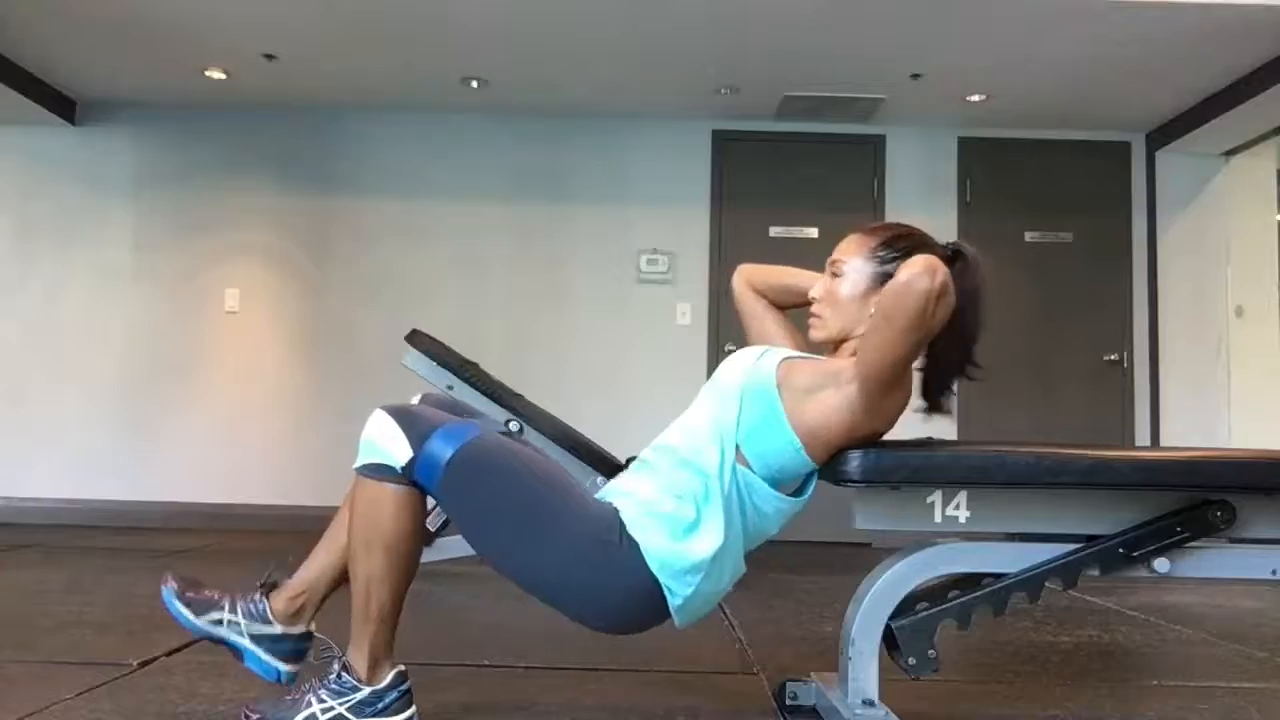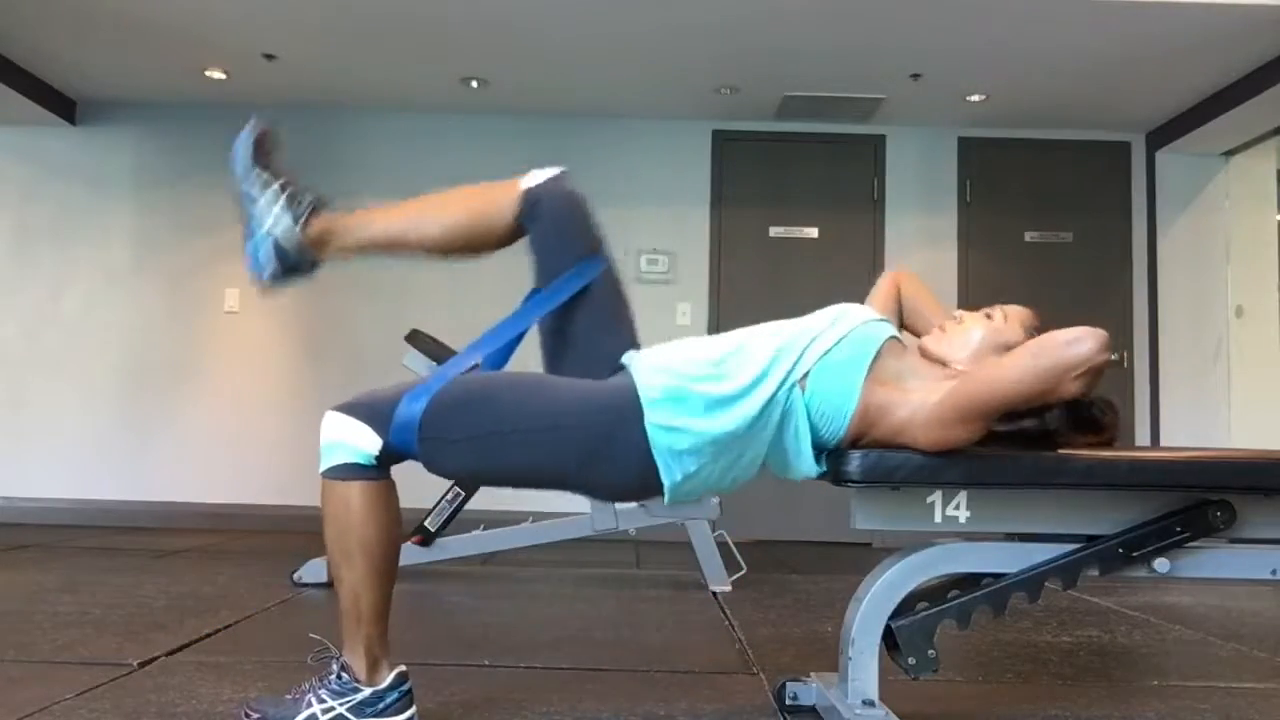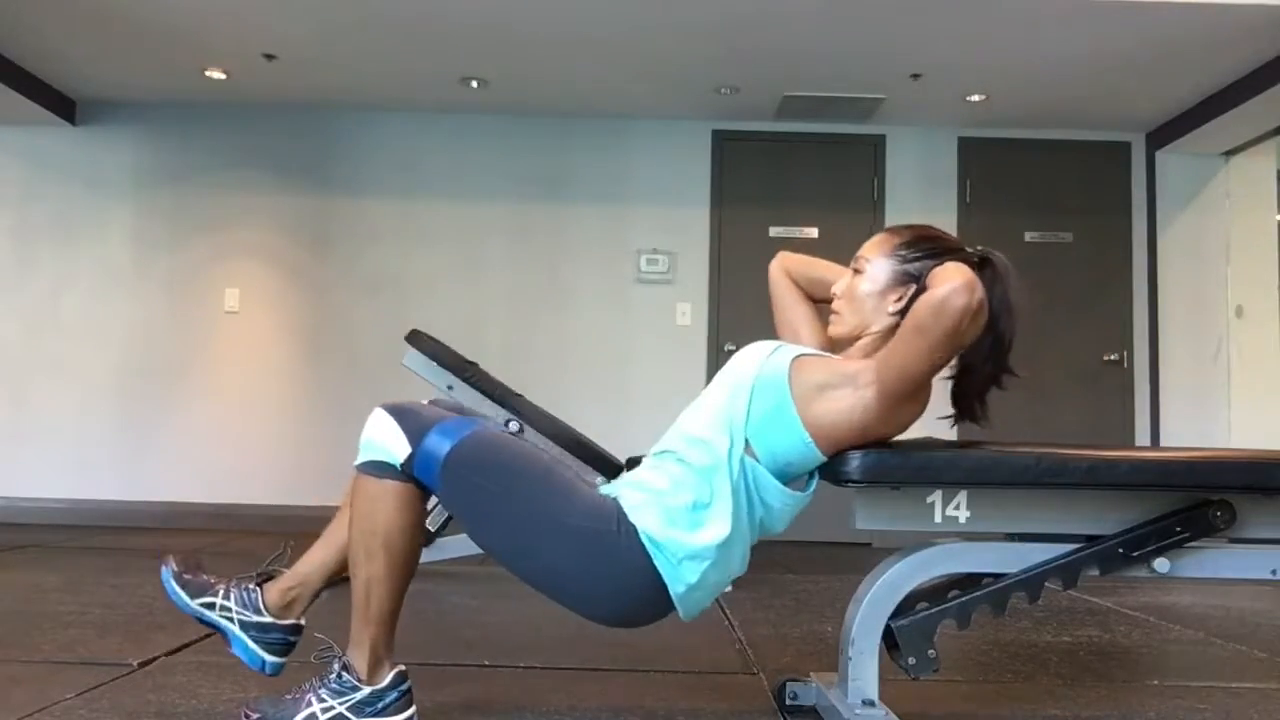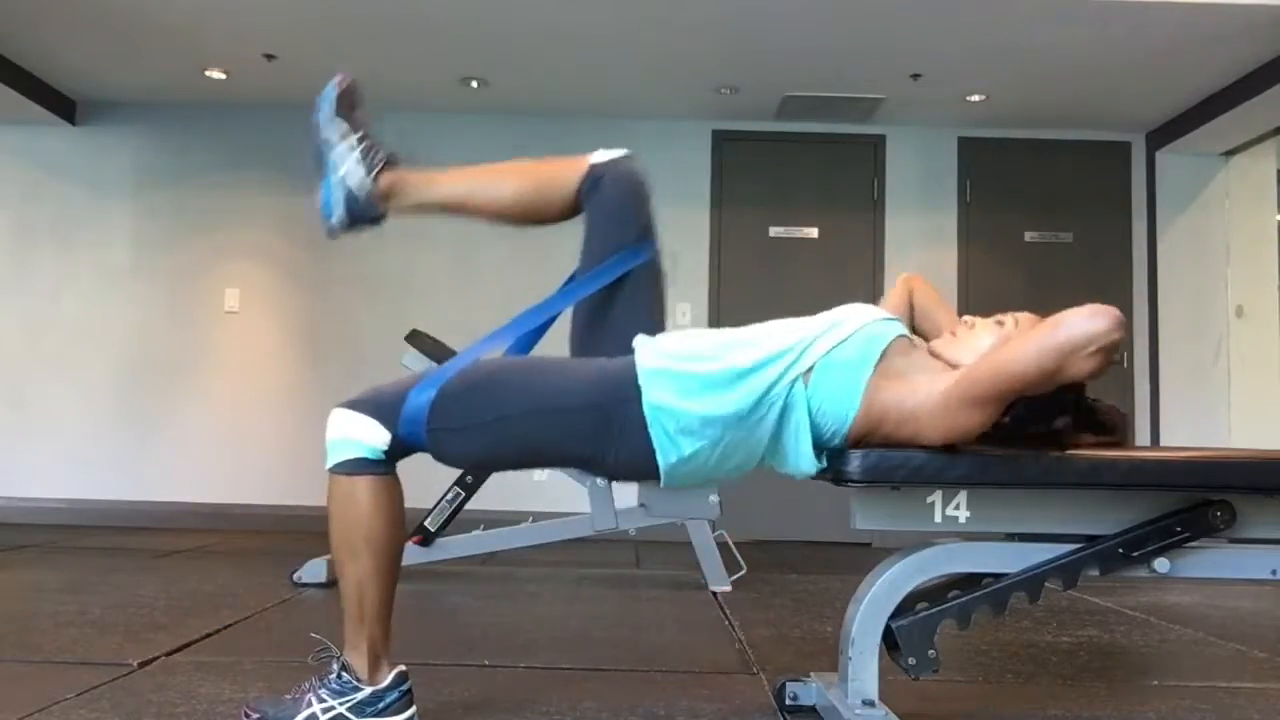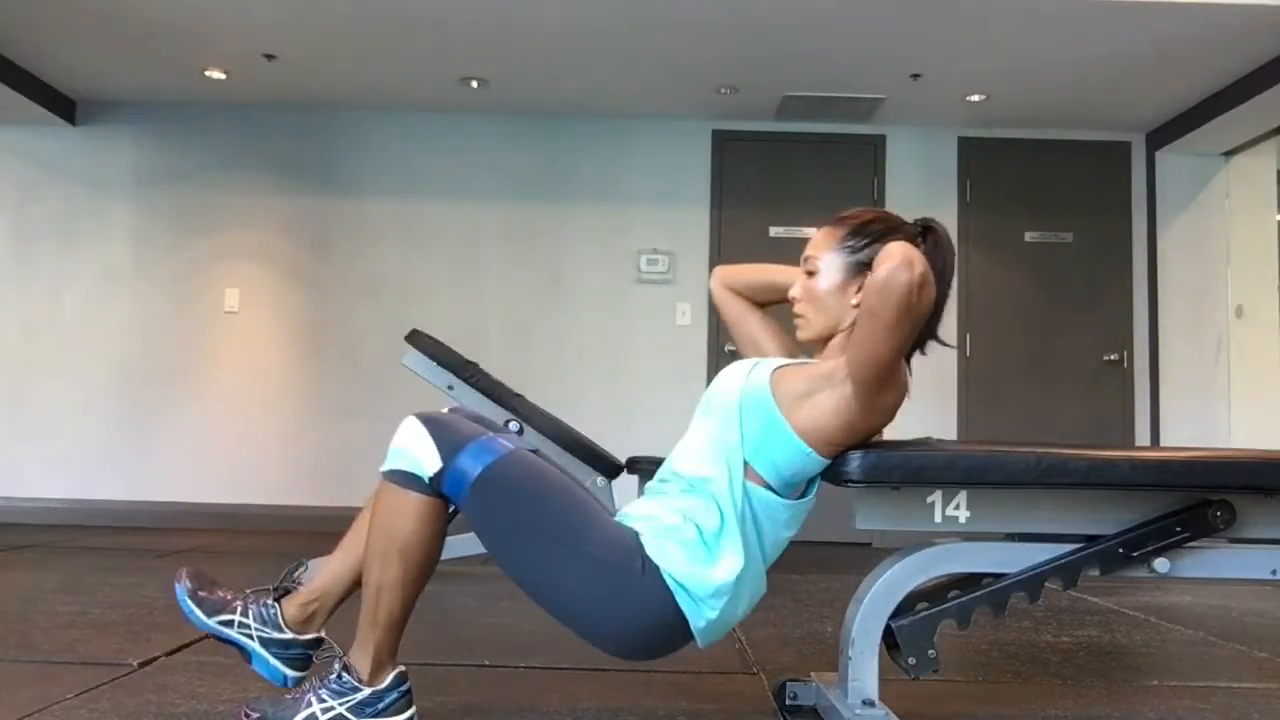
dt=1s
person 1, frame 1
left shoulder: (860, 396)
right shoulder: (807, 369)
left elbow: (925, 280)
right elbow: (746, 277)
left wrist: (884, 283)
right wrist: (839, 285)
left hip: (628, 565)
right hip: (622, 529)
left knee: (399, 435)
right knee: (431, 414)
right ankle: (283, 615)
person 1, frame 2
left shoulder: (936, 408)
right shoulder: (911, 365)
left elbow: (1087, 347)
right elbow: (893, 279)
left wrist: (992, 347)
right wrist: (945, 325)
left hip: (632, 432)
right hip: (628, 388)
left knee: (356, 432)
right knee: (547, 198)
right ankle: (312, 235)
person 1, frame 3
left shoulder: (875, 393)
right shoulder: (829, 366)
left elbow: (961, 294)
right elbow: (785, 266)
left wrist: (938, 272)
right wrist: (867, 280)
left hip: (633, 559)
right hip: (625, 524)
left knee: (400, 432)
right knee: (432, 430)
right ankle: (273, 609)
person 1, frame 4
left shoulder: (951, 403)
right shoulder: (921, 365)
left elbow: (1100, 325)
right elbow: (909, 283)
left wrist: (997, 351)
right wrist: (951, 333)
left hip: (637, 411)
right hip: (644, 374)
left knee: (362, 428)
right knee: (613, 180)
right ankle: (381, 187)
person 1, frame 5
left shoulder: (856, 389)
right shoulder: (797, 372)
left elbow: (905, 269)
right elbow: (724, 280)
left wrist: (891, 266)
right wrist: (815, 276)
left hip: (650, 590)
right hip: (642, 555)
left knee: (431, 445)
right knee: (433, 450)
right ankle: (292, 620)
